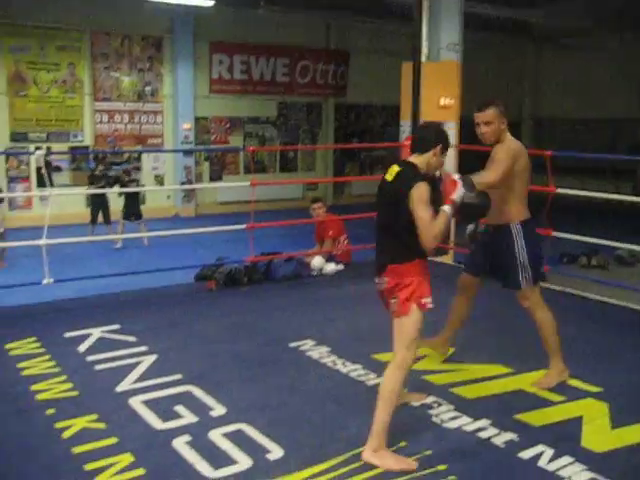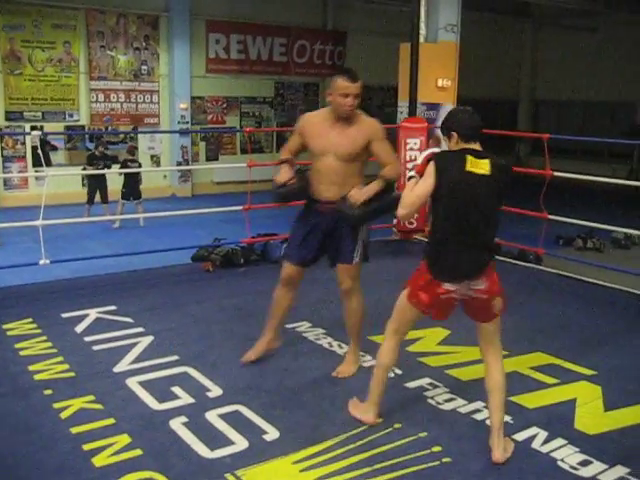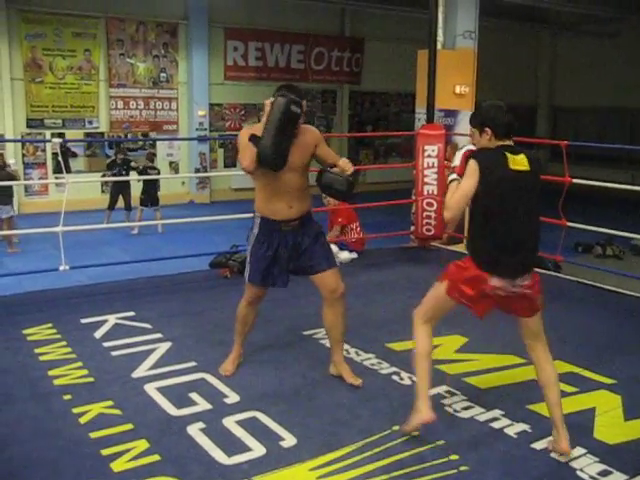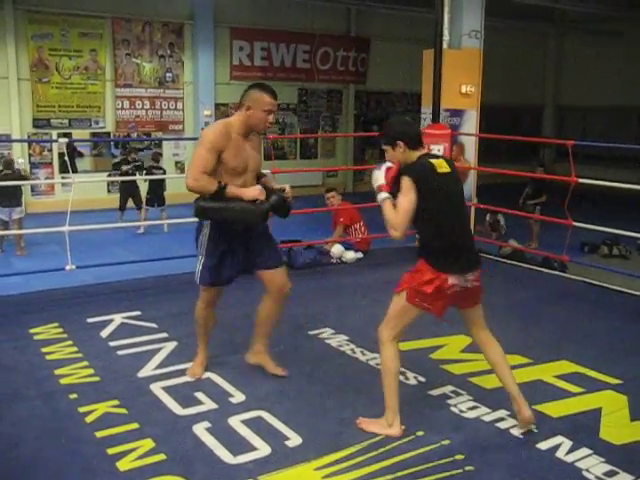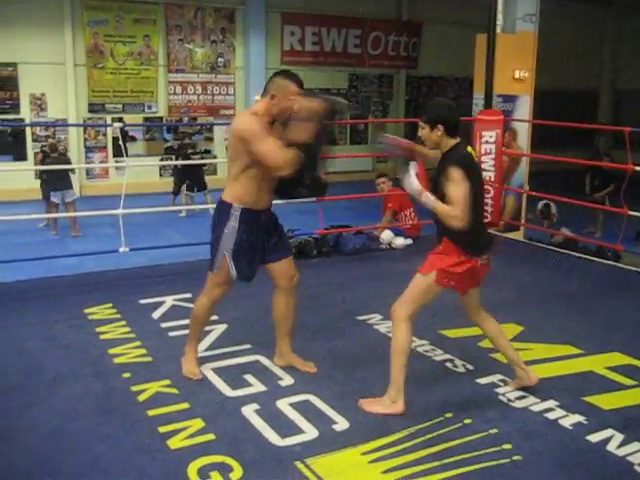
dt=1s
person 1, frame 1
left shoulder: (395, 172)
right shoulder: (419, 184)
right elbow: (429, 241)
right wrist: (450, 203)
left hip: (391, 266)
right hip: (405, 270)
left knee: (408, 334)
right knee: (403, 356)
left ankle: (396, 392)
right ankle: (375, 446)
person 1, frame 2
left shoulder: (441, 163)
right shoulder: (502, 171)
left elbow: (403, 211)
left wrist: (417, 175)
left hip: (439, 271)
right hip: (480, 273)
left knee: (394, 333)
right knee: (492, 351)
left ankle: (370, 407)
right ankle: (498, 441)
person 1, frame 3
left shoulder: (480, 160)
right shoulder: (532, 163)
left elbow: (450, 214)
left wrist: (457, 174)
left hip: (481, 269)
right hip: (522, 273)
left knee: (422, 319)
right knee: (538, 348)
left ankle: (422, 407)
right ankle: (561, 435)
person 1, frame 4
left shoulder: (411, 174)
right shoulder: (447, 166)
left elbow: (396, 230)
left wrist: (383, 191)
left hip: (435, 271)
right hip: (468, 267)
left knee: (387, 335)
right knee: (482, 332)
left ankle: (391, 420)
right ankle: (521, 406)
person 1, frame 5
left shoulder: (455, 163)
right shoulder: (460, 151)
left elbow: (458, 219)
left wrist: (422, 192)
right wrist: (412, 149)
left hip: (459, 251)
right hip: (475, 250)
left knee: (401, 313)
right knee: (476, 313)
left ankle: (393, 399)
right ankle: (523, 372)
person 2, frame 1
left shoulder: (510, 149)
right shoulder: (501, 150)
left elbow: (491, 178)
left hip: (514, 233)
right hip: (492, 230)
left knee: (531, 301)
right knee: (465, 286)
left ankle: (557, 366)
right ankle: (444, 341)
person 2, frame 2
left shoulder: (369, 127)
right shoulder: (308, 122)
left elbow: (393, 167)
right elbow: (287, 151)
left wrist: (371, 188)
right wrist: (284, 168)
left hip: (347, 213)
right hip: (313, 209)
left knee: (348, 285)
right knee: (288, 277)
left ankle: (354, 351)
right ankle: (269, 337)
person 2, frame 3
left shoulder: (311, 135)
right shoulder: (250, 134)
left elbow: (332, 162)
right elbow: (249, 165)
left wrist: (342, 164)
right wrist: (266, 124)
left hip: (305, 226)
right hip: (268, 228)
left knee: (335, 291)
right knee: (253, 295)
left ankle: (338, 361)
right ankle: (236, 351)
person 2, frame 4
left shoulder: (256, 139)
right shoulder: (217, 134)
right elbow: (194, 181)
left wrist: (272, 186)
right wrist: (241, 192)
left hip: (252, 223)
right hip: (219, 225)
left knee: (281, 287)
right knee: (209, 297)
left ankle: (258, 350)
right ankle: (201, 354)
person 2, frame 5
left shoulder: (279, 125)
right shoulder: (249, 122)
left elbow: (291, 163)
right elbow: (283, 166)
right wrist: (308, 130)
left hip: (265, 215)
right hip: (237, 215)
left knee: (288, 279)
right knee: (216, 289)
left ankle: (284, 351)
right ankle: (190, 350)
